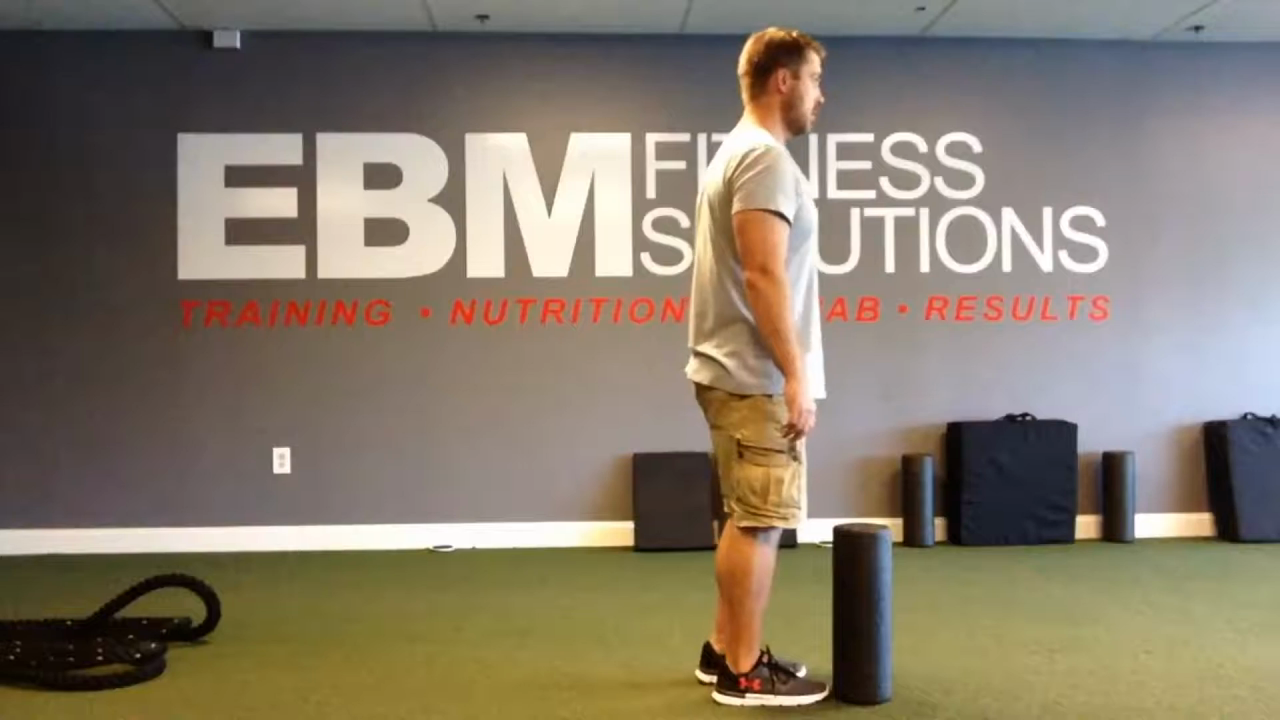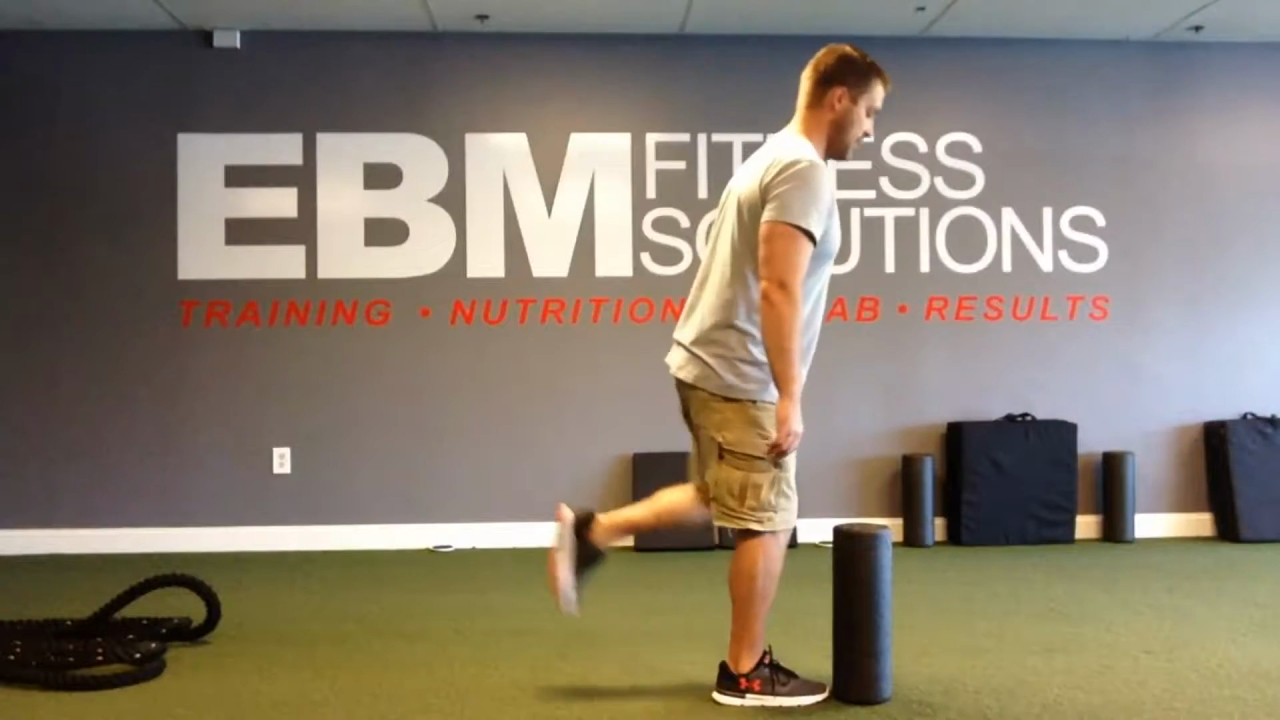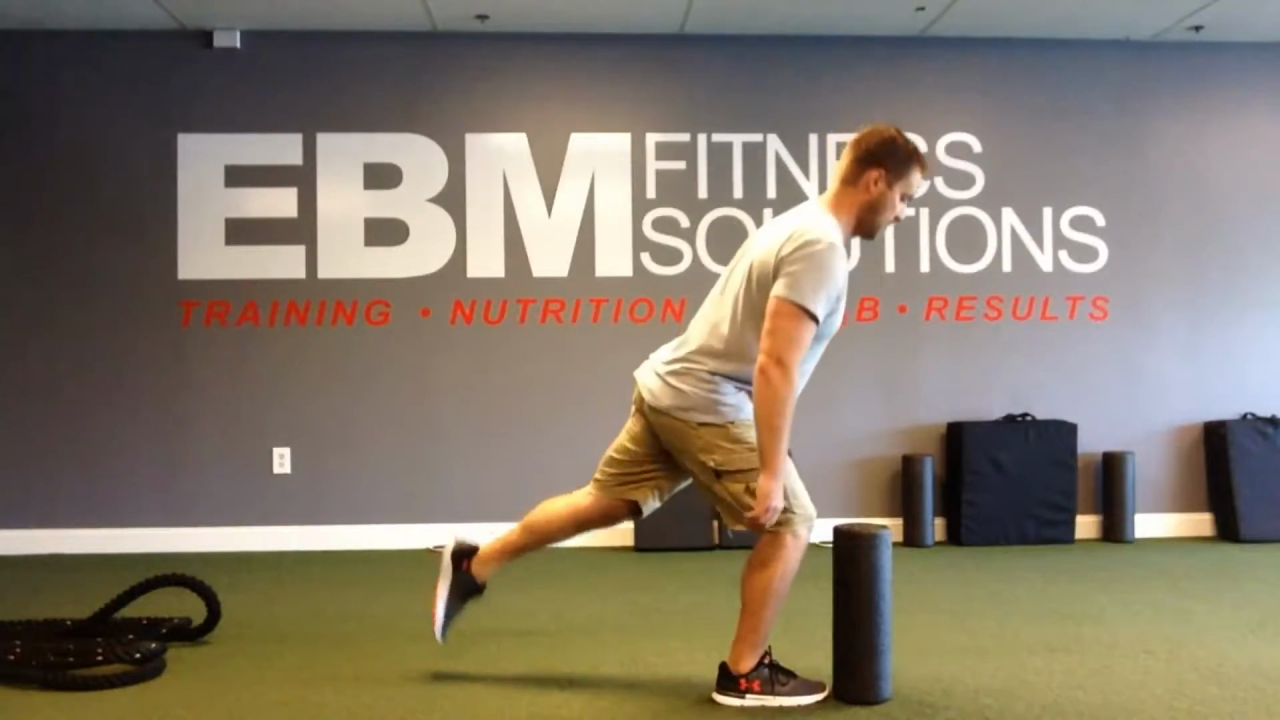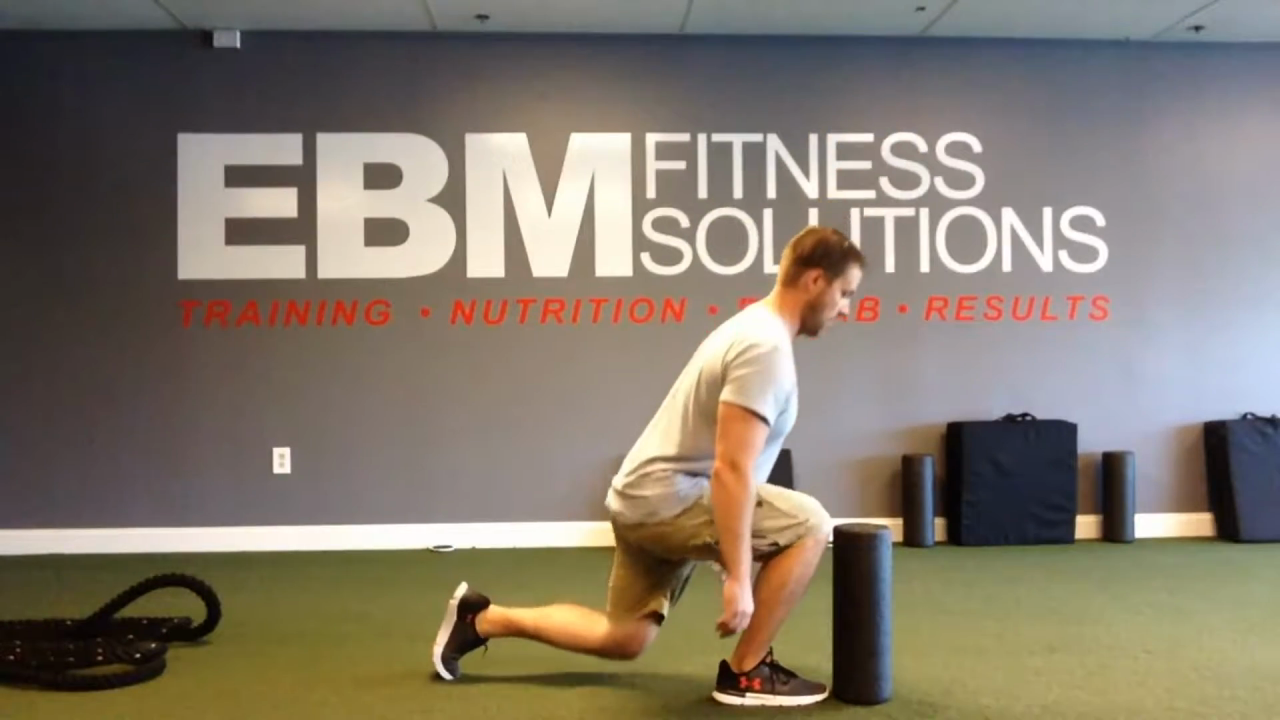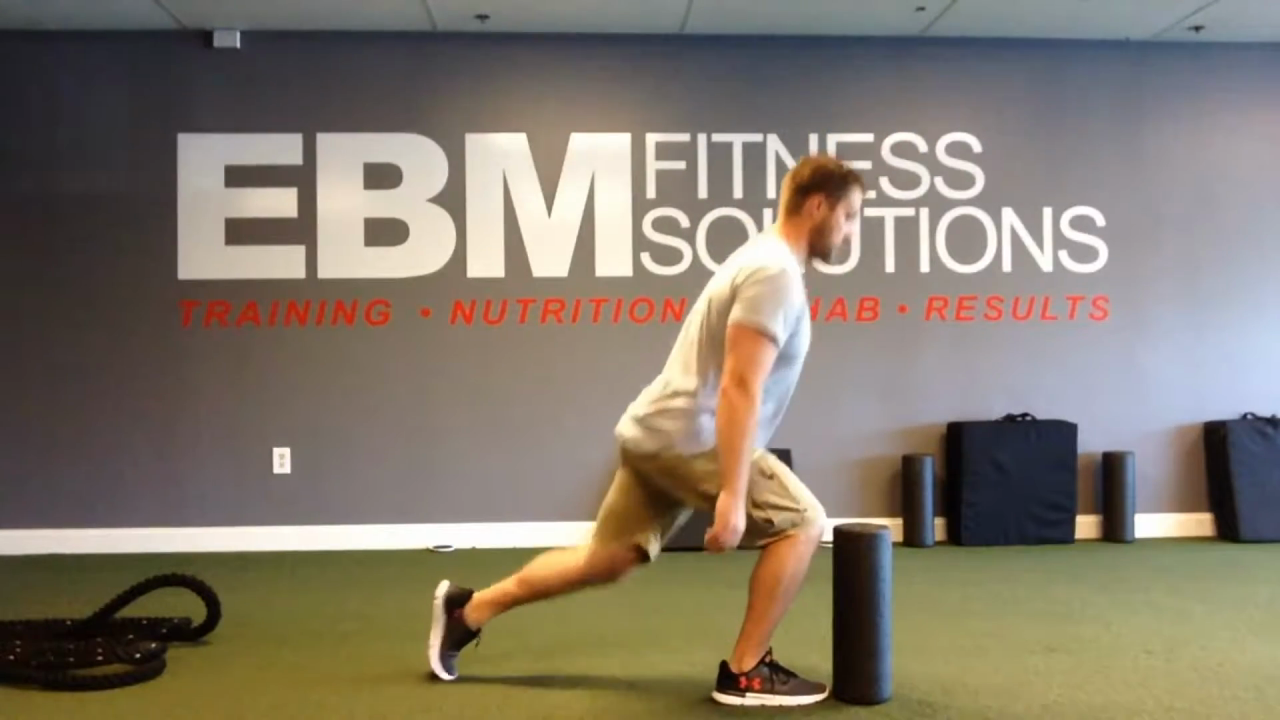
dt=0.7s
person 1, frame 1
left shoulder: (738, 153)
right shoulder: (765, 157)
right elbow: (762, 277)
right wrist: (795, 376)
left hip: (731, 370)
right hip: (755, 378)
left knee: (744, 517)
right knee: (761, 521)
left ankle: (725, 649)
right ankle: (745, 671)
person 1, frame 2
left shoulder: (775, 157)
right shoulder: (804, 169)
right elbow: (776, 291)
right wrist: (788, 400)
left hip: (709, 360)
right hip: (734, 374)
left knee: (719, 498)
right knee: (765, 520)
left ankle: (589, 535)
right ankle: (744, 674)
person 1, frame 3
left shoulder: (801, 223)
right shoulder: (821, 247)
right elbow: (776, 366)
right wrist: (772, 472)
left hip: (667, 389)
right hip: (703, 402)
left knee: (603, 503)
right knee: (790, 523)
left ankle: (472, 567)
right ankle: (746, 674)
person 1, frame 4
left shoulder: (752, 328)
right shoulder: (766, 347)
right elbow: (733, 471)
right wrist: (738, 579)
left hip: (647, 498)
right hip: (668, 499)
left knee: (623, 638)
right knee: (807, 526)
left ankle: (479, 618)
right ankle: (746, 672)
person 1, frame 5
left shoulder: (763, 259)
right shoulder: (776, 272)
right elbow: (741, 389)
left wrist: (732, 482)
right wrist: (733, 497)
left hip: (657, 433)
right hip: (686, 436)
left knee: (607, 557)
right knee: (801, 524)
left ankle: (468, 610)
right ankle: (746, 672)
